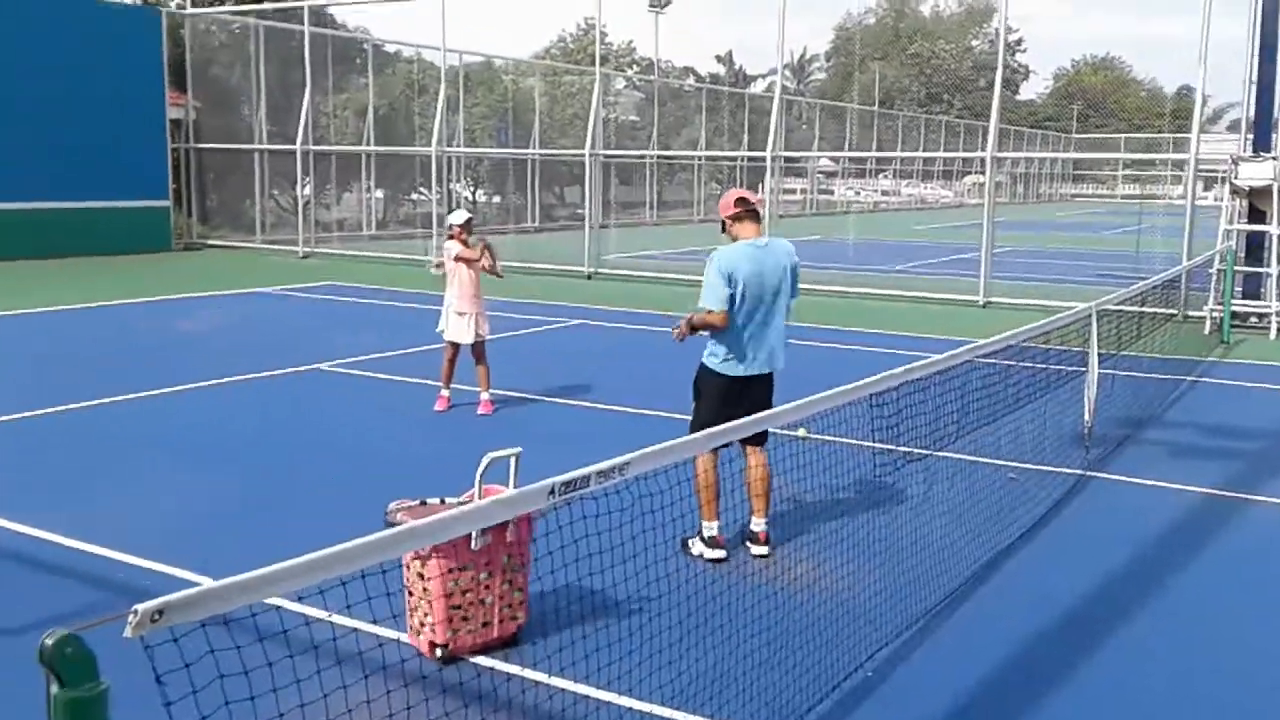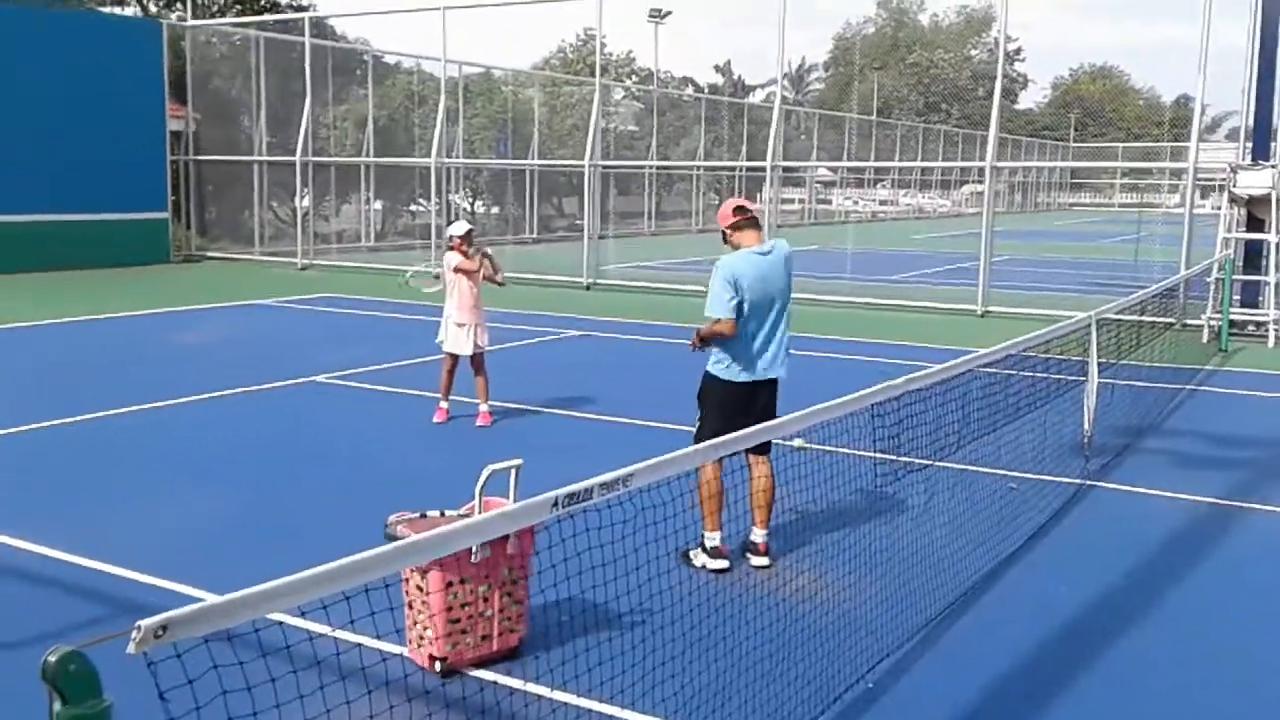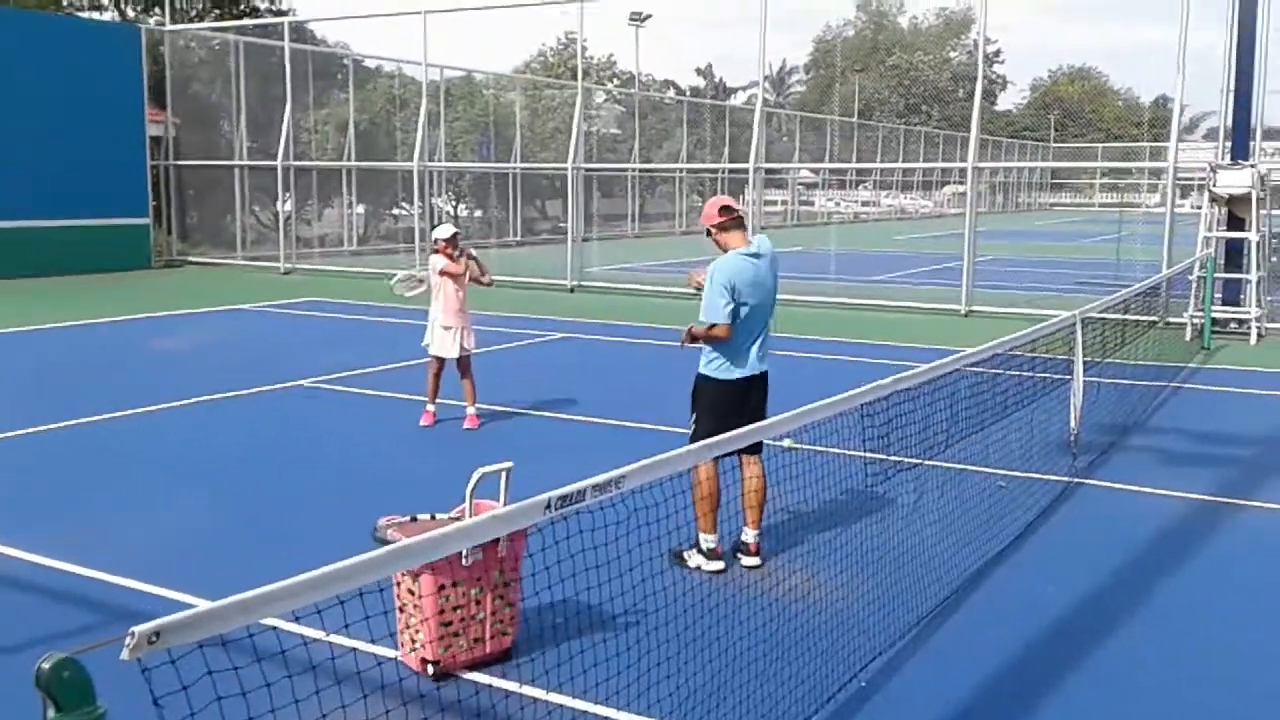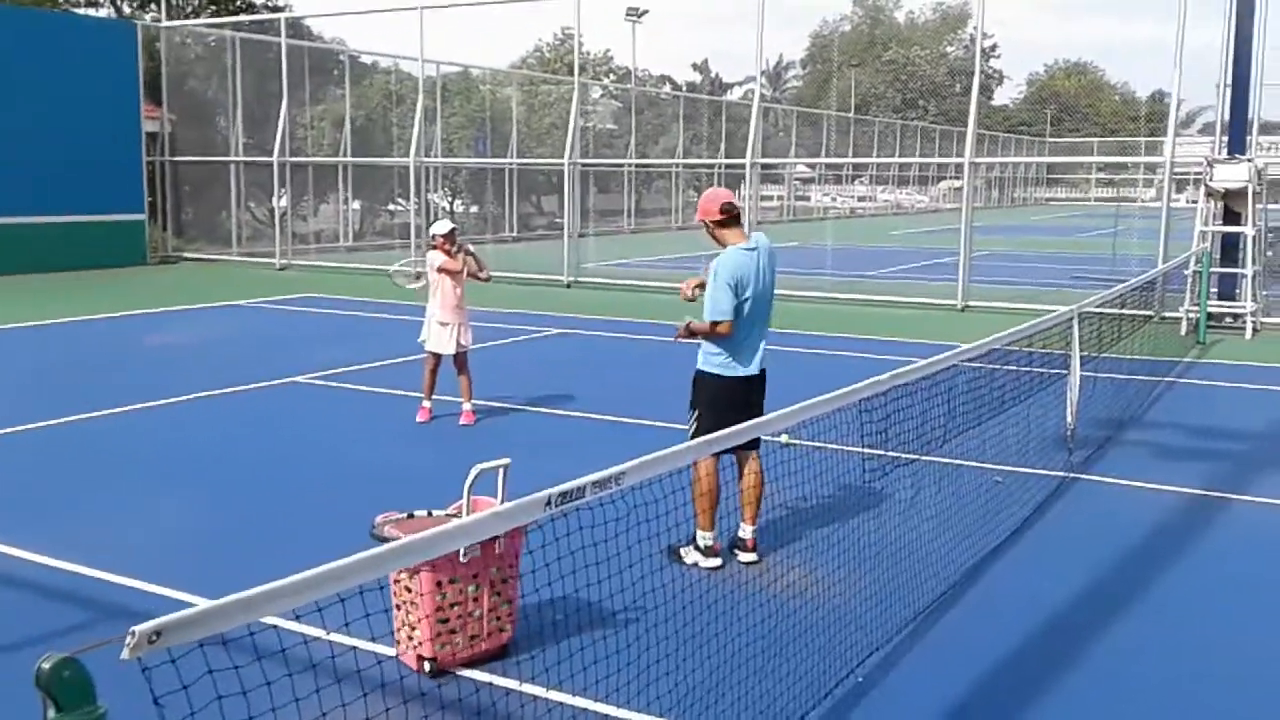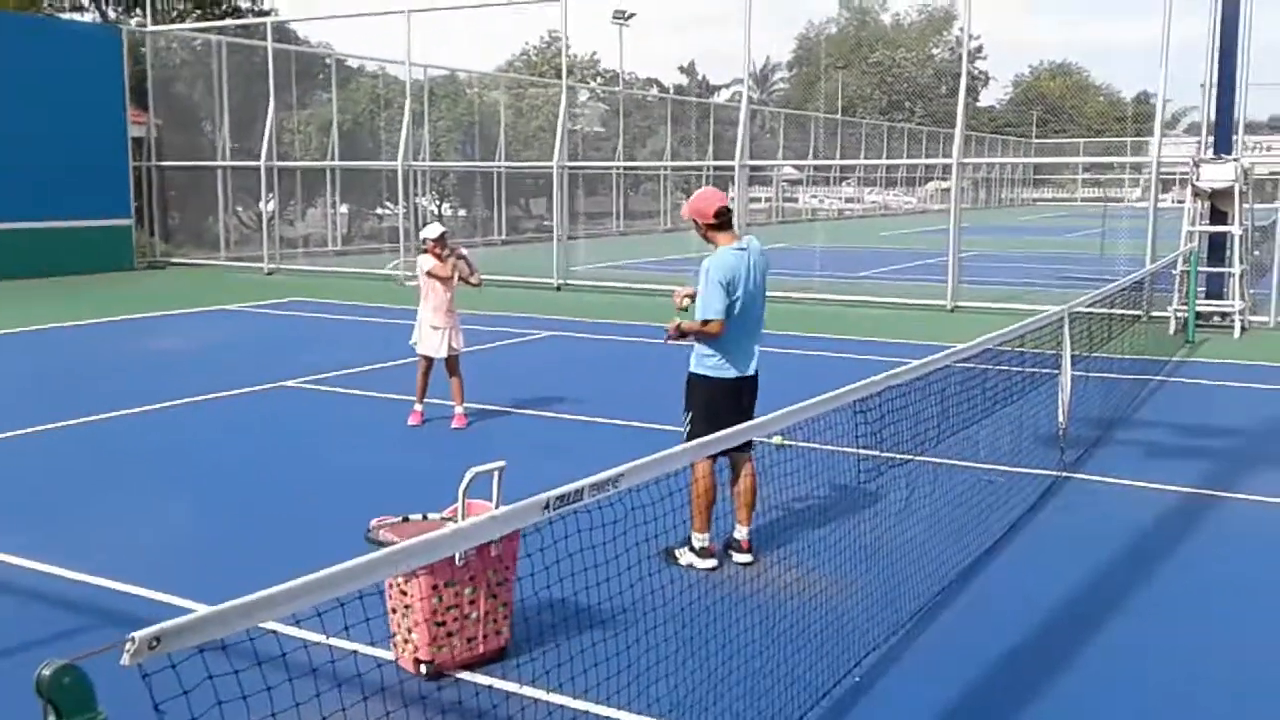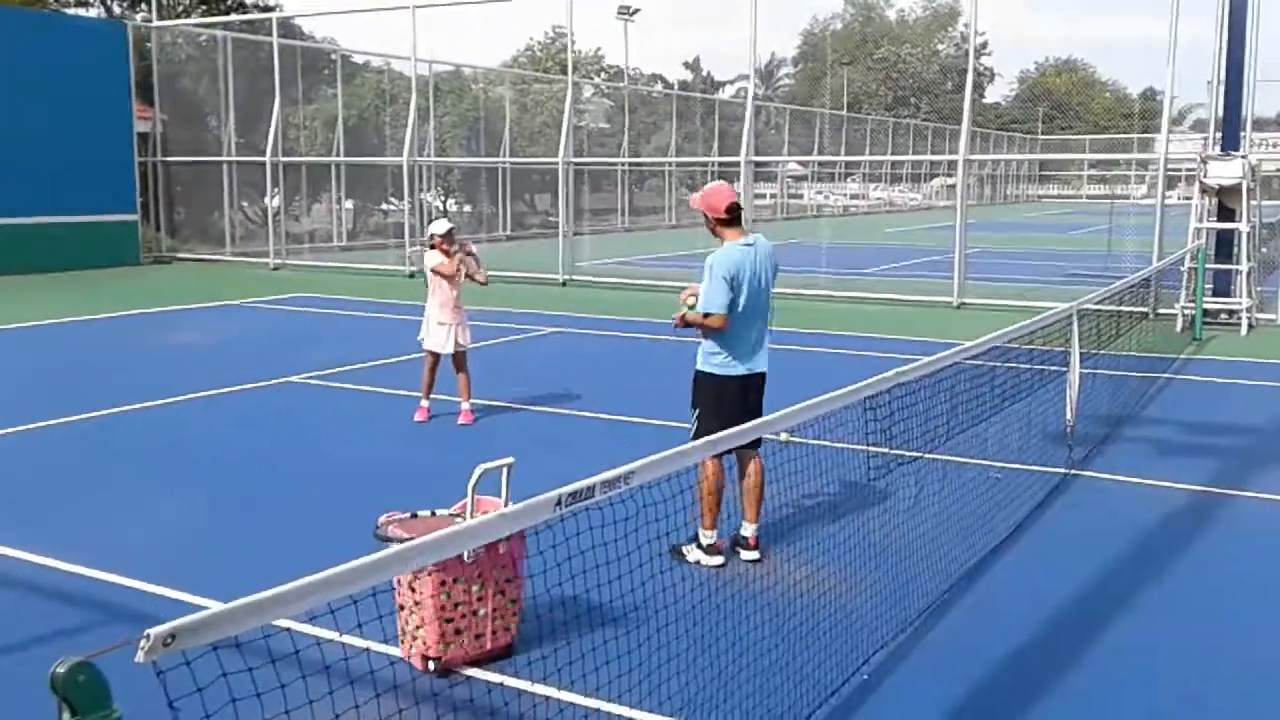
dt=0.1s
person 1, frame 1
left shoulder: (724, 258)
right shoulder: (786, 251)
left elbow: (717, 318)
left wrist: (690, 322)
left hip: (722, 369)
right hip: (764, 368)
left knee: (705, 449)
right knee: (755, 448)
left ankle: (710, 536)
right ankle: (759, 531)
person 1, frame 2
left shoulder: (728, 266)
right shoulder: (782, 251)
left elbow: (725, 328)
left wrist: (702, 334)
left hip: (728, 377)
right hip: (768, 376)
left knee: (709, 457)
right knee: (759, 457)
left ankle: (712, 547)
right ankle: (759, 543)
person 1, frame 3
left shoulder: (722, 268)
right shoulder: (766, 248)
left elbow: (720, 330)
left wrist: (693, 332)
left hip: (720, 377)
right hip: (756, 375)
left knee: (704, 458)
right knee: (751, 457)
left ankle: (708, 548)
right ankle: (750, 542)
person 1, frame 4
left shoulder: (724, 266)
right shoulder: (764, 246)
left elbow: (723, 327)
left wrist: (692, 328)
right wrist: (703, 284)
left hip: (719, 373)
right hip: (753, 371)
left knee: (704, 455)
right knee: (748, 454)
left ankle: (705, 545)
right ankle: (747, 539)
person 1, frame 5
left shoulder: (715, 265)
right shoulder: (755, 250)
left elbow: (714, 327)
left wrist: (682, 328)
right wrist: (696, 294)
left hip: (712, 376)
right hip: (746, 373)
left knee: (701, 457)
right knee: (742, 456)
left ankle: (700, 546)
right ankle: (742, 540)
person 1, frame 6
left shoulder: (721, 260)
right shoulder: (766, 248)
left elbow: (716, 322)
left wrist: (688, 318)
right wrist: (705, 294)
left hip: (719, 372)
right hip: (754, 369)
left knee: (709, 455)
right knee: (749, 452)
left ankle: (707, 543)
right ankle: (749, 537)
person 2, frame 1
left shoulder: (477, 250)
right shoulder: (450, 247)
left elbow: (498, 272)
right elbow: (475, 256)
left wrist: (488, 248)
right wrist: (483, 244)
left hip: (475, 308)
right hip: (456, 308)
left knee: (480, 354)
right knee: (450, 353)
left ankle: (485, 397)
right ankle: (444, 394)
person 2, frame 2
left shoulder: (477, 262)
right shoulder: (450, 257)
left elbow: (500, 280)
right elbow: (474, 267)
left wrist: (488, 256)
right wrist: (478, 255)
left hip: (475, 320)
right hip: (455, 320)
left knee: (479, 366)
right knee: (449, 365)
left ankle: (484, 409)
right ankle: (443, 406)
person 2, frame 3
left shoulder: (463, 264)
right shoulder: (435, 260)
left elbow: (487, 281)
right elbow: (459, 270)
left wrist: (474, 258)
right wrist: (464, 257)
left hip: (461, 322)
right hip: (441, 322)
left knee: (465, 368)
right knee: (435, 368)
left ankle: (471, 412)
right ankle: (430, 409)
person 2, frame 4
left shoulder: (462, 260)
right shoulder: (433, 256)
left elbow: (485, 276)
right elbow: (457, 267)
left wrist: (472, 254)
right wrist: (461, 252)
left hip: (458, 318)
right hip: (438, 319)
left knee: (462, 365)
right knee: (432, 364)
left ankle: (467, 408)
right ankle: (426, 405)
person 2, frame 5
left shoulder: (453, 264)
right shoulder: (423, 260)
left elbow: (476, 281)
right elbow: (446, 273)
left wrist: (464, 258)
right wrist: (453, 256)
left hip: (449, 322)
right hip: (429, 322)
left knee: (453, 368)
right knee: (424, 367)
left ankle: (459, 411)
right ankle: (417, 409)
person 2, frame 6
left shoulder: (462, 260)
right shoulder: (430, 256)
left elbow: (483, 280)
right elbow: (450, 272)
left wrist: (474, 255)
right wrist: (460, 254)
left hip: (457, 318)
right hip: (436, 318)
left knee: (460, 363)
right knee: (431, 363)
left ankle: (466, 407)
right ankle: (424, 405)
